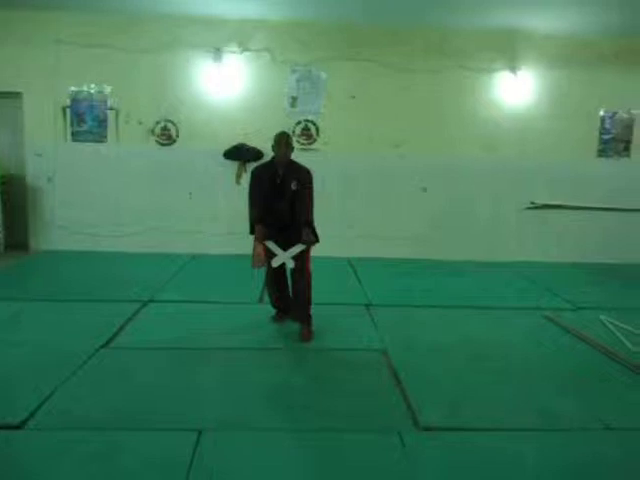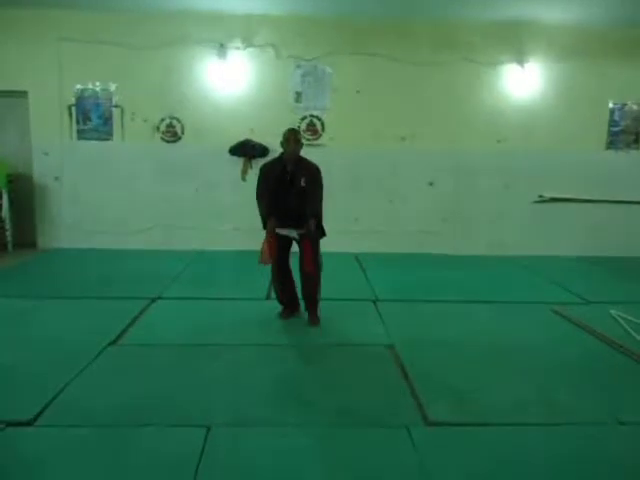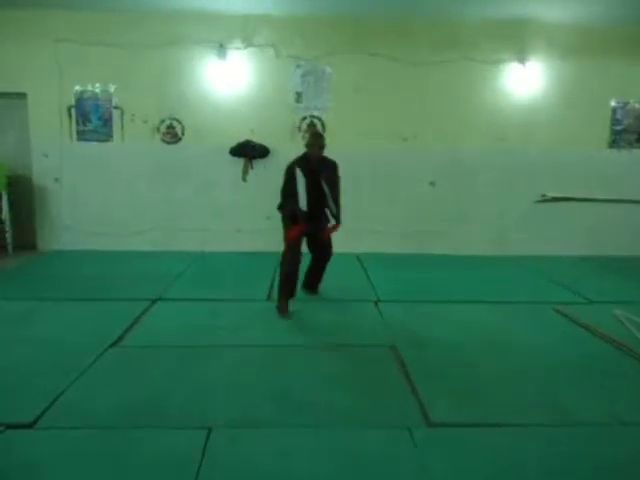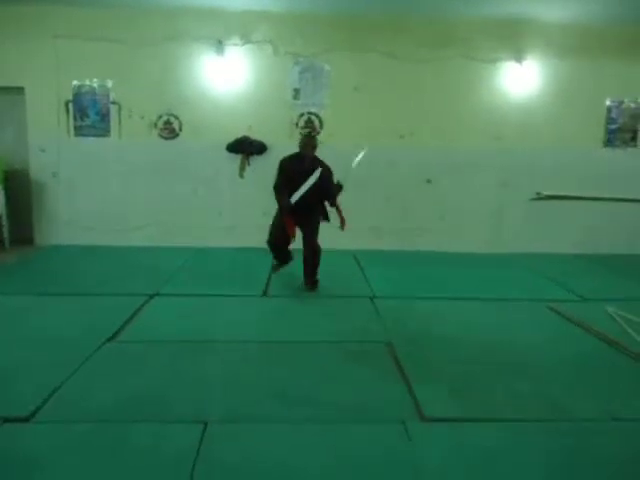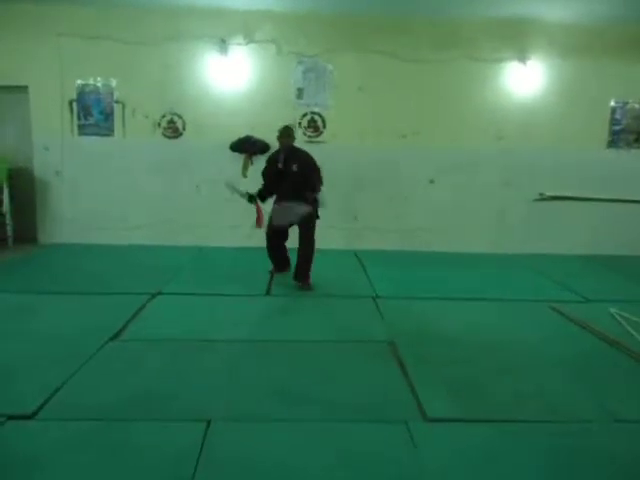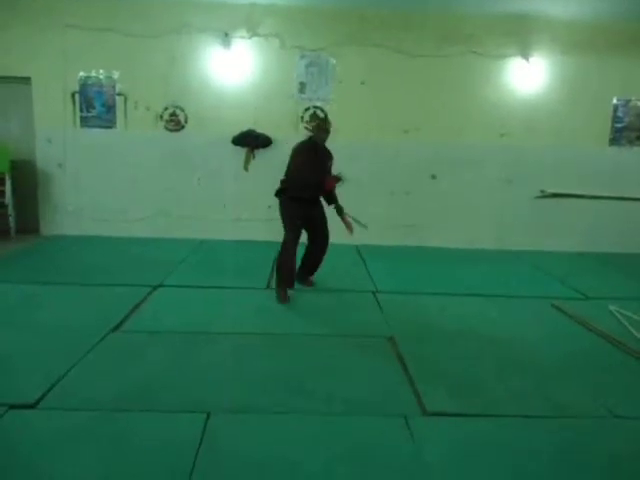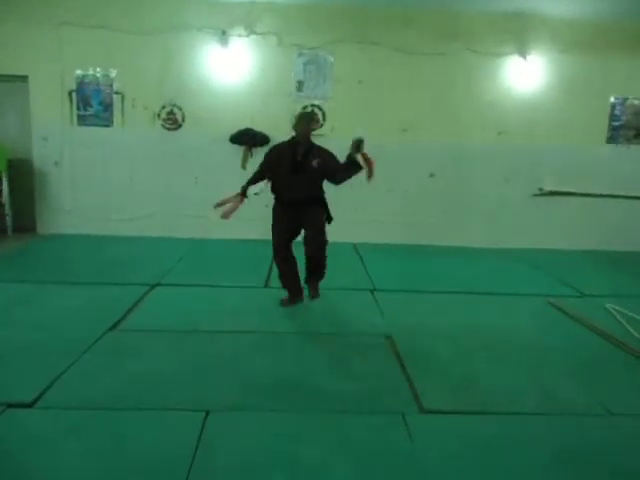
dt=0.7s
person 1, frame 1
left shoulder: (302, 173)
right shoulder: (260, 173)
left elbow: (305, 204)
right elbow: (256, 204)
left wrist: (306, 229)
right wrist: (258, 229)
left hip: (297, 231)
right hip: (271, 231)
left knee: (301, 274)
right knee: (274, 274)
left ankle: (304, 321)
right ankle: (283, 308)
person 1, frame 2
left shoulder: (311, 170)
right shoulder: (269, 169)
left elbow: (315, 198)
right elbow: (263, 197)
left wrist: (313, 220)
right wrist: (269, 220)
left hip: (306, 223)
right hip: (279, 224)
left knee: (310, 265)
right knee: (279, 267)
left ankle: (312, 309)
right ankle: (289, 305)
person 1, frame 3
left shoulder: (330, 166)
right shoulder: (295, 166)
left elbow: (333, 191)
right elbow: (288, 194)
left wrist: (335, 213)
right wrist: (296, 211)
left hip: (317, 214)
right hip: (294, 214)
left knee: (324, 250)
right knee: (292, 253)
left ankle: (310, 284)
right ankle: (283, 298)
person 1, frame 4
left shoulder: (323, 169)
right shoulder: (287, 163)
left elbow: (328, 193)
right elbow: (279, 187)
left wrist: (336, 191)
right wrist: (284, 202)
left hip: (310, 211)
right hip: (288, 208)
left knee: (311, 245)
right knee: (274, 240)
left ankle: (310, 279)
right ankle: (283, 258)
person 1, frame 5
left shoulder: (304, 157)
right shoulder: (273, 159)
left elbow: (315, 178)
right elbow: (270, 183)
left wrist: (310, 196)
right wrist: (259, 195)
left hip: (304, 205)
right hip: (282, 204)
left knee: (307, 240)
right knee: (273, 237)
left ankle: (303, 276)
right ankle: (281, 265)
person 1, frame 6
left shoulder: (325, 154)
right shoulder: (302, 150)
left elbow: (325, 181)
right elbow: (299, 176)
left wrist: (334, 203)
right wrist: (327, 181)
left hip: (312, 202)
right hip: (292, 200)
left knee: (321, 239)
right knee: (291, 240)
left ankle: (303, 274)
right ankle: (283, 286)
person 1, frame 7
left shoulder: (320, 154)
right shoulder: (278, 151)
left elbow: (338, 175)
right elbow: (261, 174)
left wrist: (353, 156)
right wrist: (244, 191)
left hip: (311, 207)
right hip: (284, 207)
left knee: (316, 245)
right knee: (281, 250)
left ankle: (313, 280)
right ankle: (294, 292)
